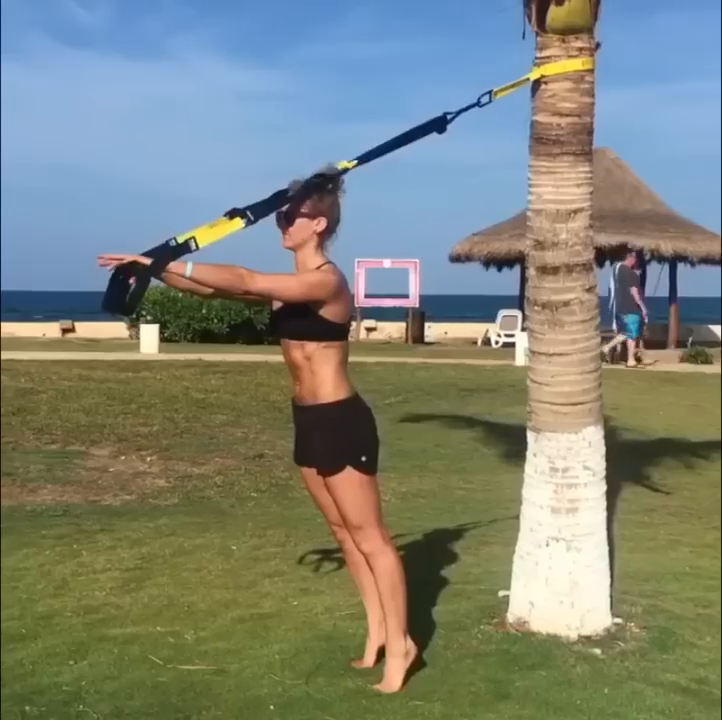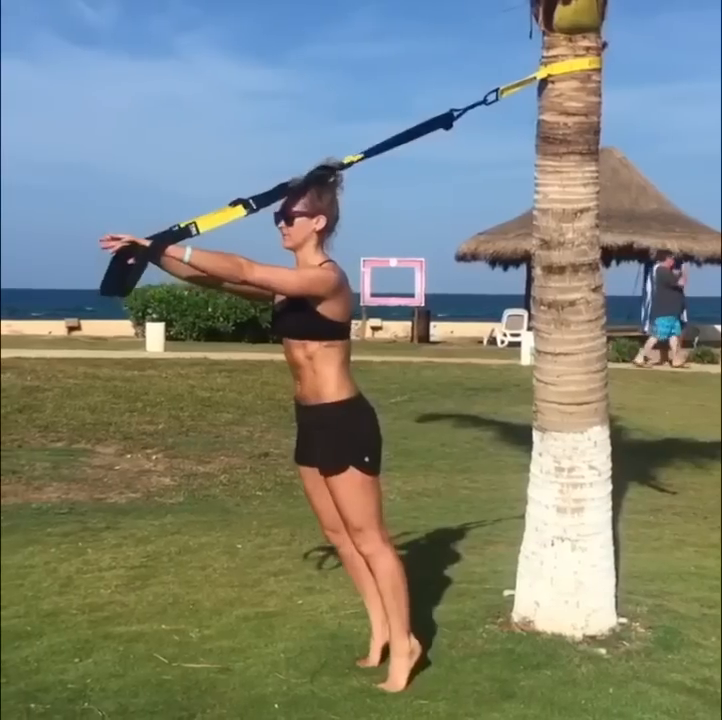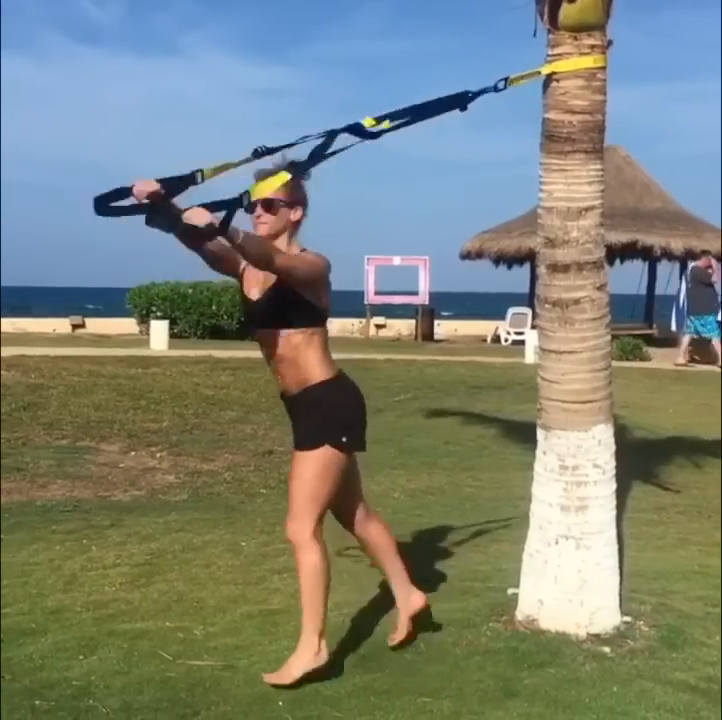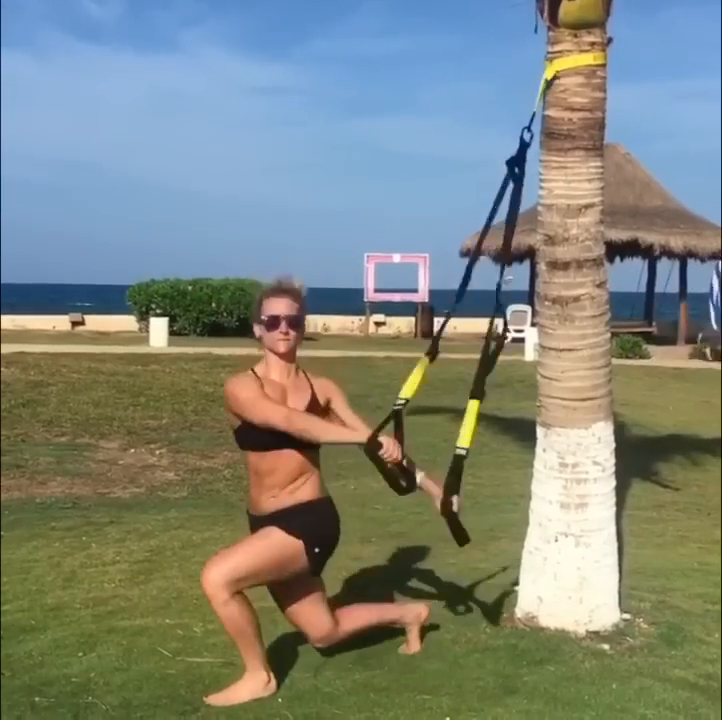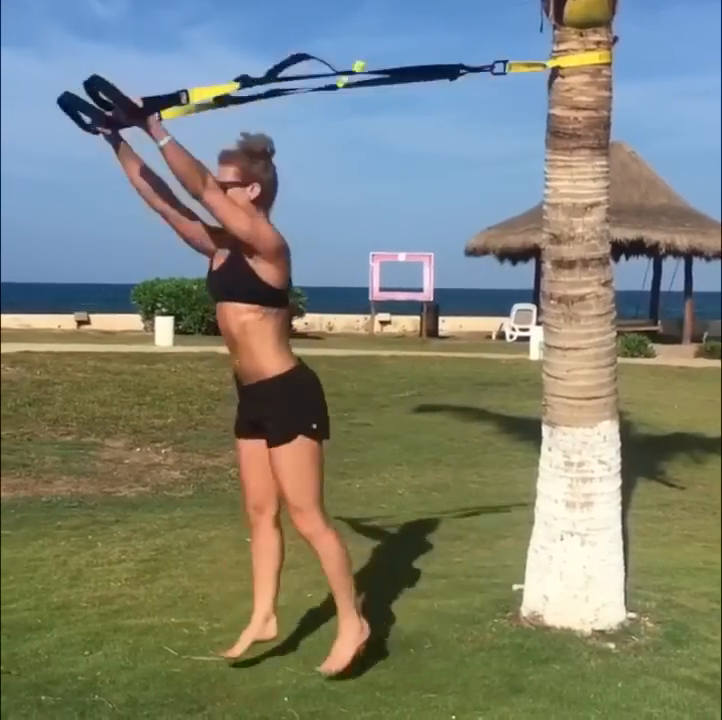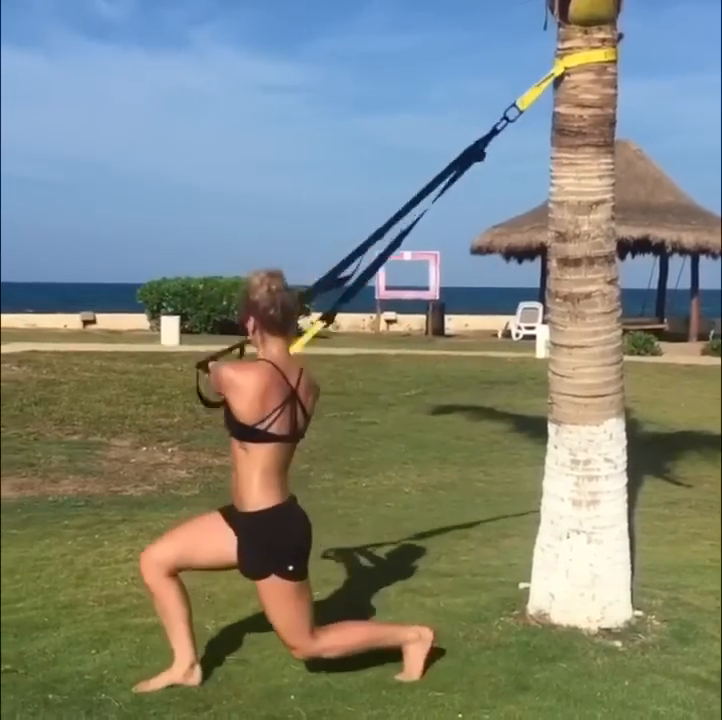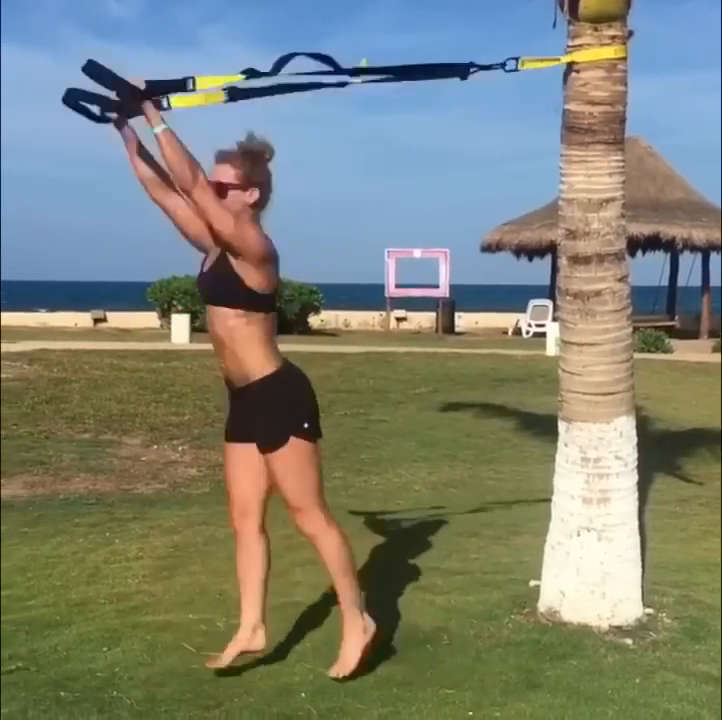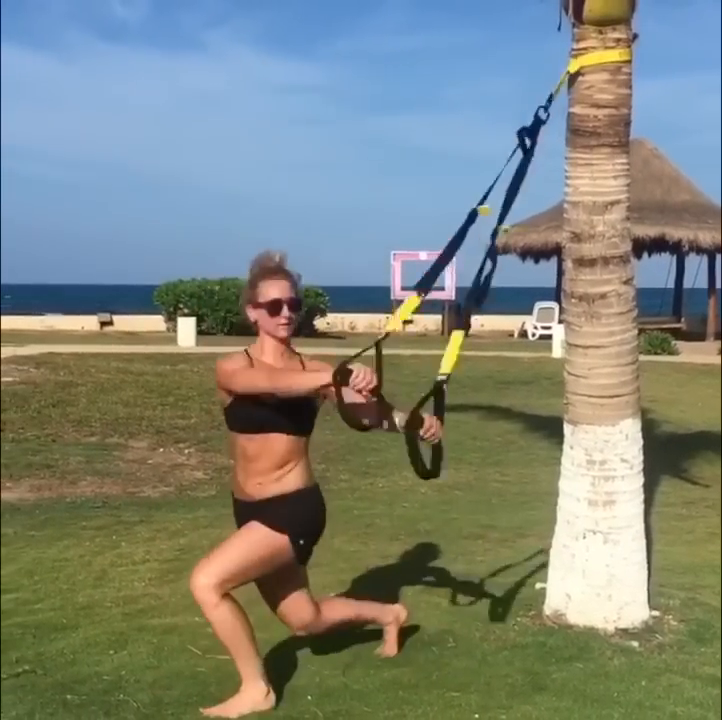
dt=0.4s
person 1, frame 1
left shoulder: (327, 282)
right shoulder: (287, 285)
left elbow: (246, 282)
right elbow: (216, 288)
left wrist: (166, 261)
right wrist: (155, 267)
left hip: (341, 422)
right hip: (309, 422)
left knee: (369, 537)
right knee: (345, 533)
left ankle: (400, 644)
right ankle: (378, 630)
person 1, frame 2
left shoulder: (326, 279)
right shoulder: (284, 283)
left elbow: (241, 269)
right elbow: (214, 279)
left wrist: (163, 244)
right wrist: (151, 253)
left hip: (344, 423)
right hip: (311, 423)
left knee: (370, 540)
right knee: (343, 536)
left ankle: (405, 643)
right ankle: (382, 628)
person 1, frame 3
left shoulder: (310, 265)
right shoulder: (247, 266)
left elbow: (275, 266)
right elbow: (202, 245)
left wrist: (217, 227)
right wrist: (160, 204)
left hip: (330, 405)
right hip: (306, 410)
left knee: (300, 527)
right knee: (353, 514)
left ankle: (311, 645)
right ankle: (406, 595)
person 1, frame 4
left shoulder: (323, 389)
right shoulder: (240, 389)
left elbow: (371, 438)
right elbow: (285, 420)
left wrist: (427, 481)
right wrist: (355, 434)
left hip: (310, 520)
right hip: (266, 525)
left knee: (217, 578)
right knee: (323, 632)
left ankle: (258, 676)
right ankle: (410, 613)
person 1, frame 5
left shoulder: (267, 244)
right shoulder: (224, 248)
left elbow: (201, 189)
right elbow: (165, 201)
left wrist: (163, 137)
right wrist: (121, 147)
left hip: (289, 394)
right hip: (254, 398)
left knee: (306, 517)
right knee: (260, 513)
left ankle: (351, 623)
right ankle: (263, 619)
person 1, frame 6
left shoulder: (242, 377)
right shoulder: (305, 383)
left elbow: (214, 370)
left wrist: (220, 366)
left hip: (269, 529)
right hip: (256, 517)
left knee: (305, 644)
right knee: (154, 562)
left ankle: (413, 637)
right ankle: (186, 664)
person 1, frame 7
left shoulder: (251, 247)
right shoulder: (217, 244)
left elbow: (192, 185)
right elbow: (164, 192)
left wrist: (155, 118)
right wrist: (128, 133)
left hip: (280, 396)
right hip: (244, 401)
left knee: (308, 517)
right knee: (245, 521)
left ankle: (356, 620)
right ankle: (251, 628)
person 1, frame 8
left shoulder: (314, 370)
right shoulder: (230, 368)
left elbow: (367, 411)
right elbow: (273, 386)
left wrist: (409, 420)
right wrist: (337, 379)
left hip: (294, 509)
right hip: (250, 512)
left knee: (205, 583)
right knee: (304, 618)
right ankle: (387, 615)
